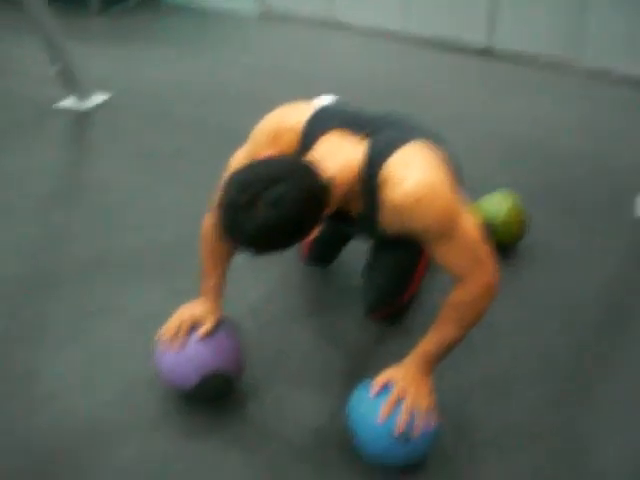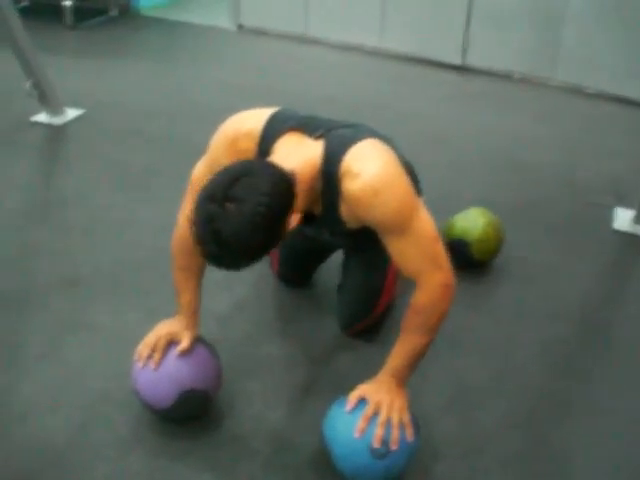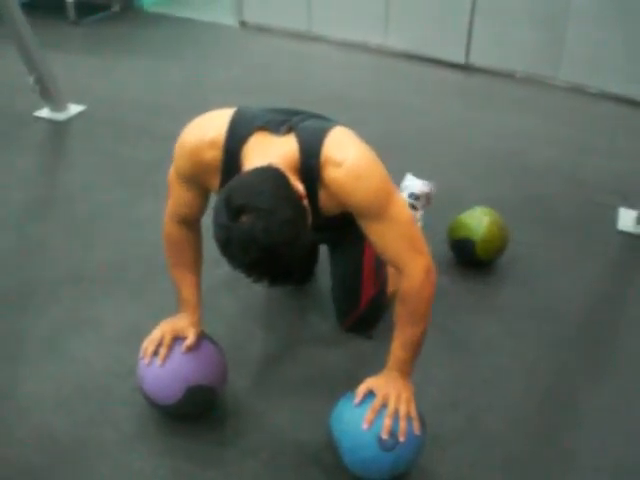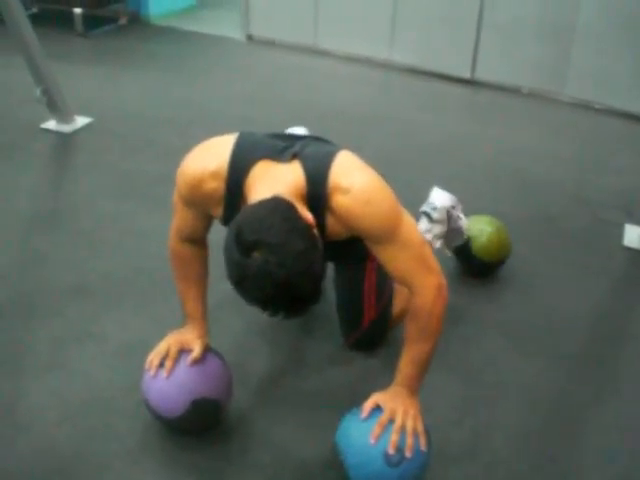
dt=0.7s
person 1, frame 1
left shoulder: (413, 190)
right shoulder: (281, 131)
left elbow: (480, 278)
right elbow: (224, 206)
left wrist: (419, 365)
right wrist: (209, 299)
left hip: (409, 206)
left knee: (382, 307)
right knee: (315, 255)
person 1, frame 2
left shoulder: (370, 183)
right shoulder: (238, 137)
left elbow: (437, 281)
right elbow: (191, 218)
left wrist: (392, 380)
right wrist: (186, 317)
left hip: (377, 217)
right hip: (316, 209)
left knee: (356, 322)
right knee: (289, 276)
person 1, frame 3
left shoulder: (348, 171)
right shoulder: (199, 146)
left elbow: (417, 269)
right elbow: (181, 221)
left wrist: (397, 374)
right wrist: (189, 312)
left hip: (347, 213)
right hip: (294, 195)
left knee: (359, 318)
right knee: (295, 277)
left ankle: (410, 204)
person 1, frame 4
left shoulder: (358, 197)
right shoulder: (202, 175)
left elbow: (429, 287)
right elbow: (187, 239)
left wrist: (404, 390)
right wrist: (195, 325)
left hip: (352, 231)
left knee: (364, 336)
